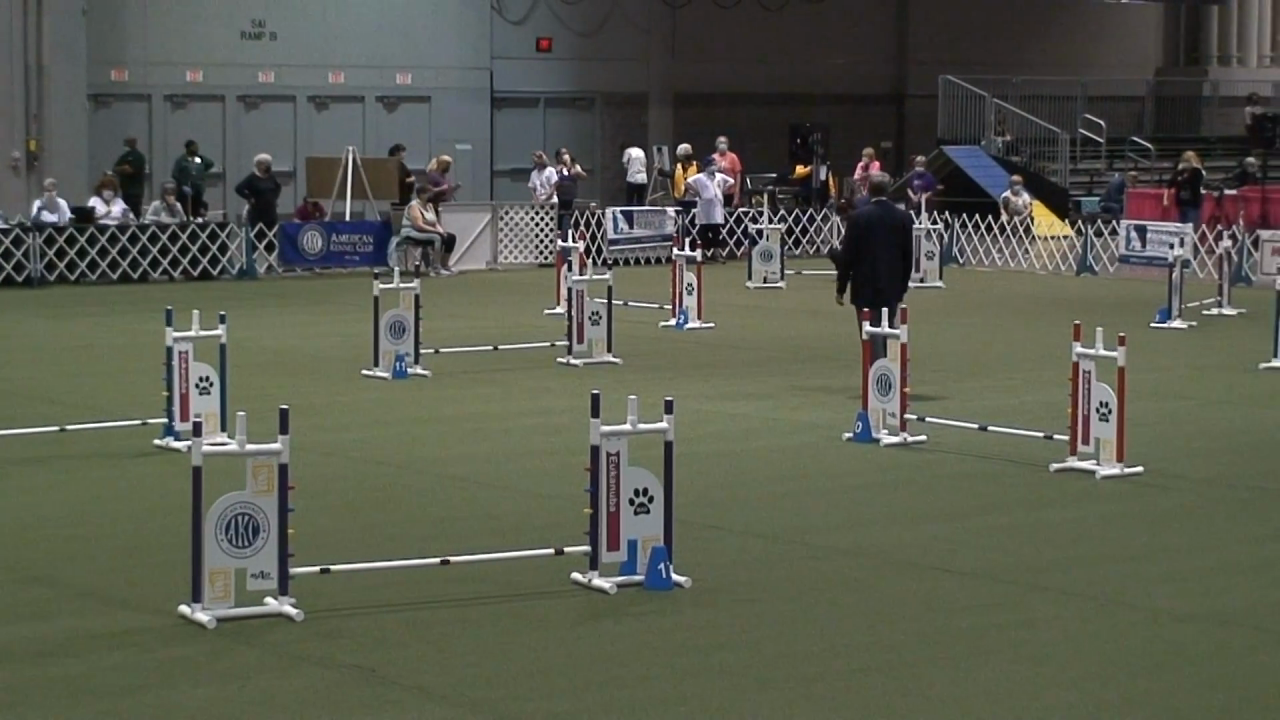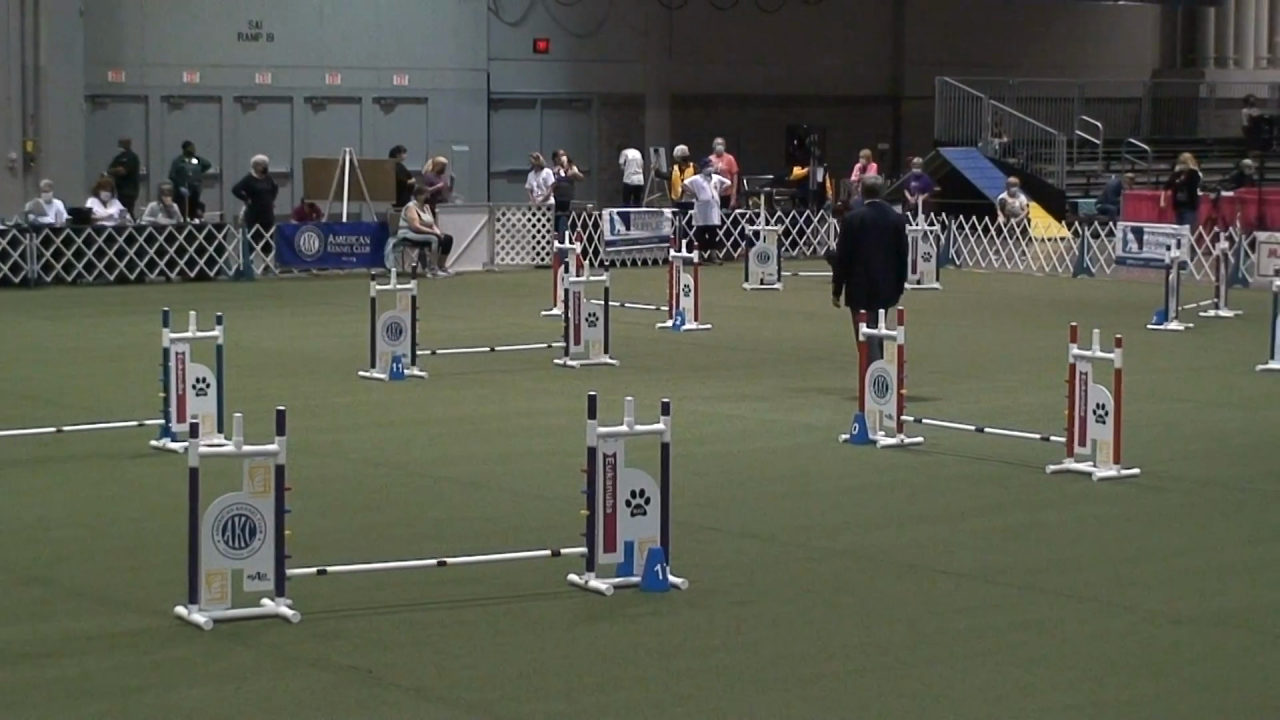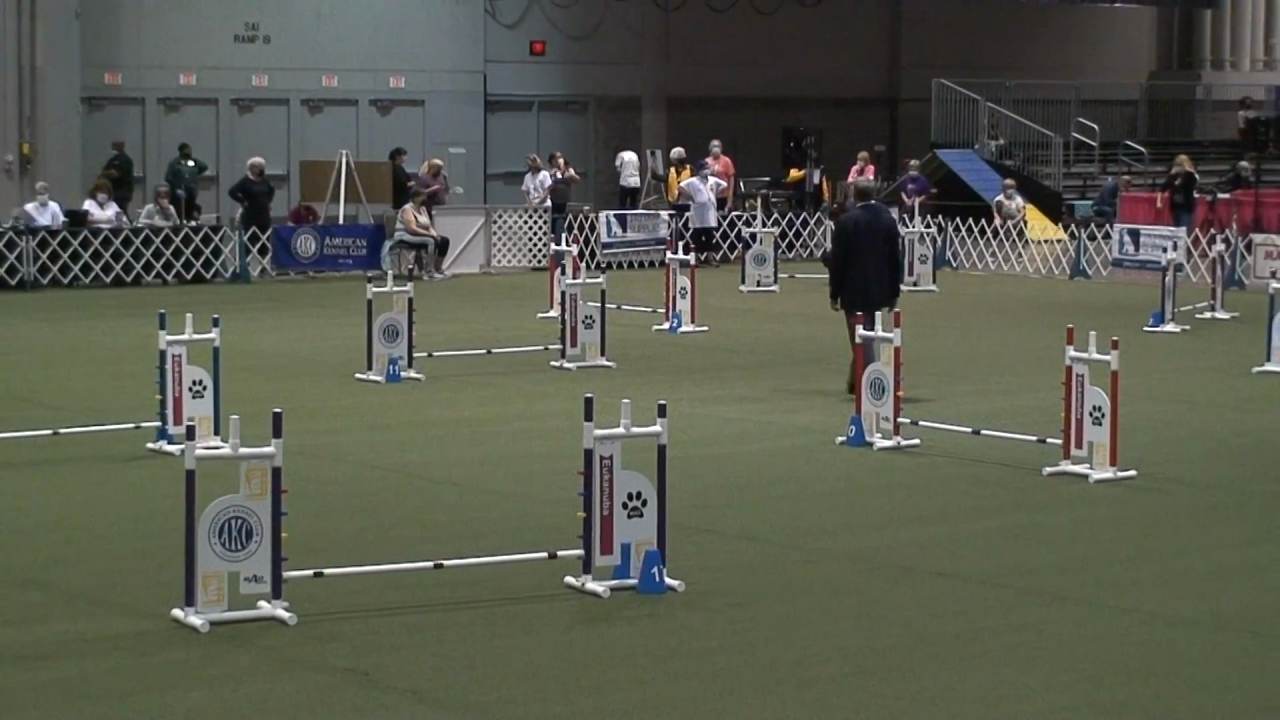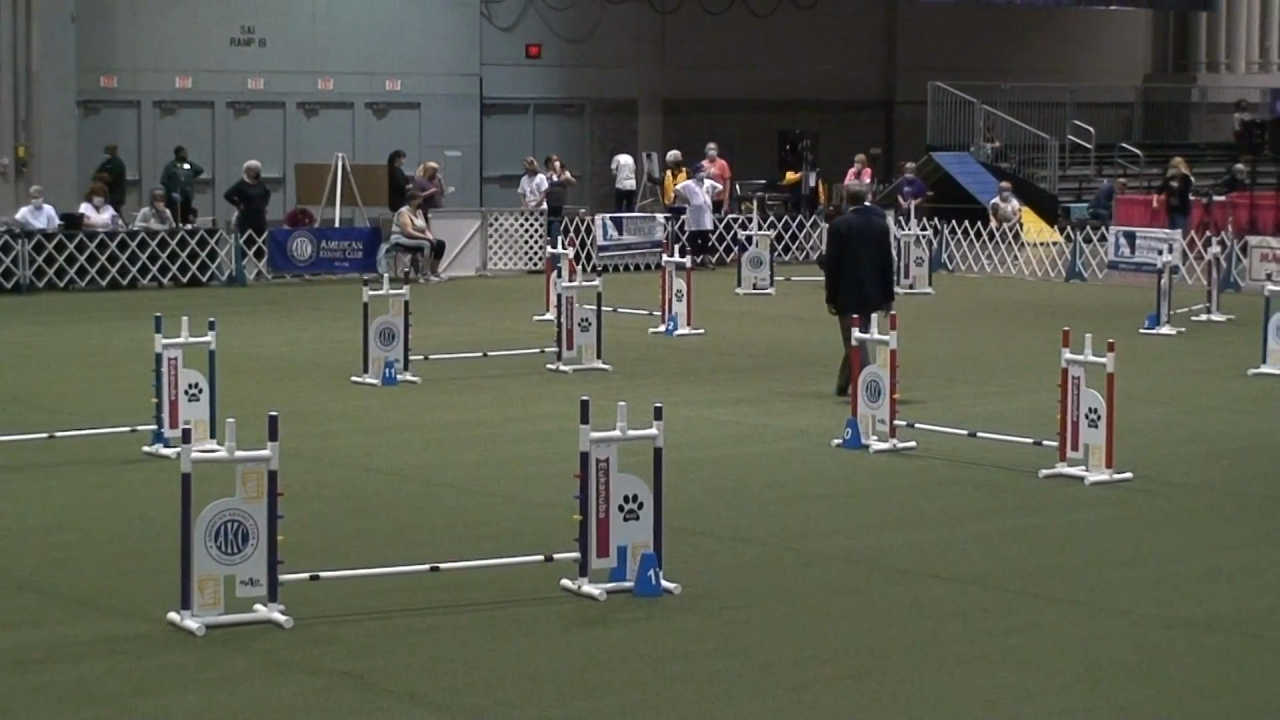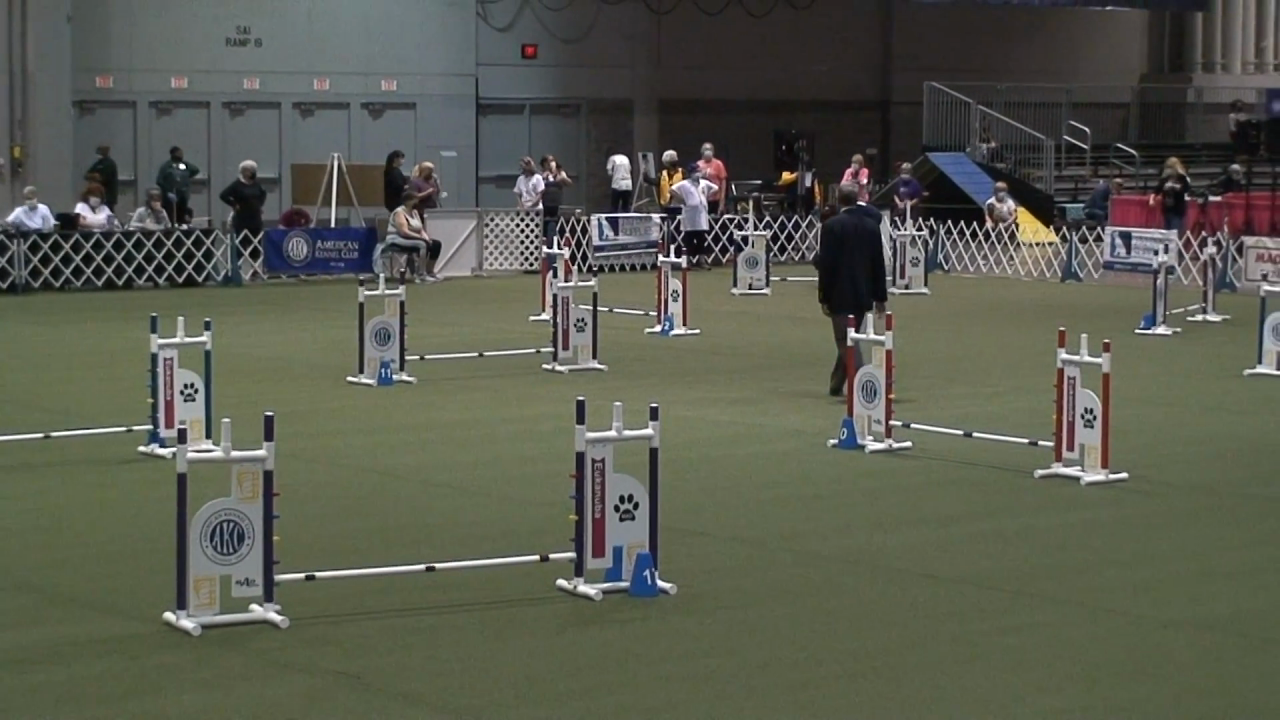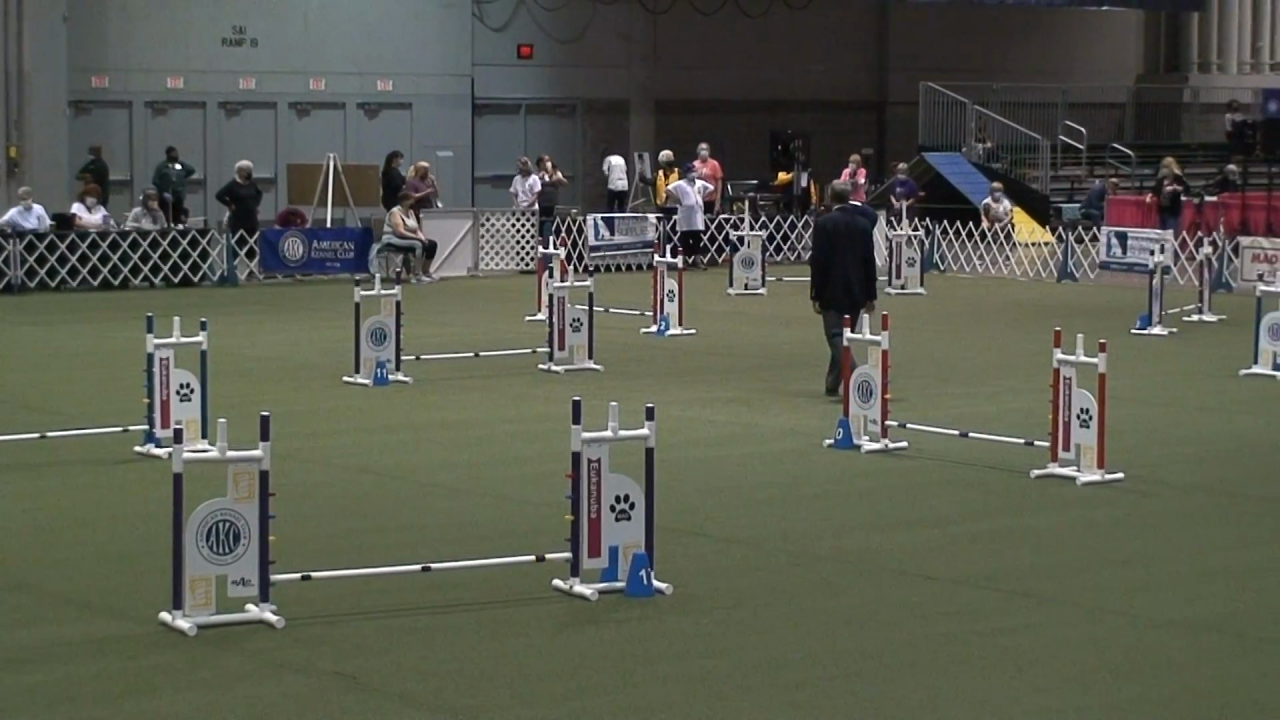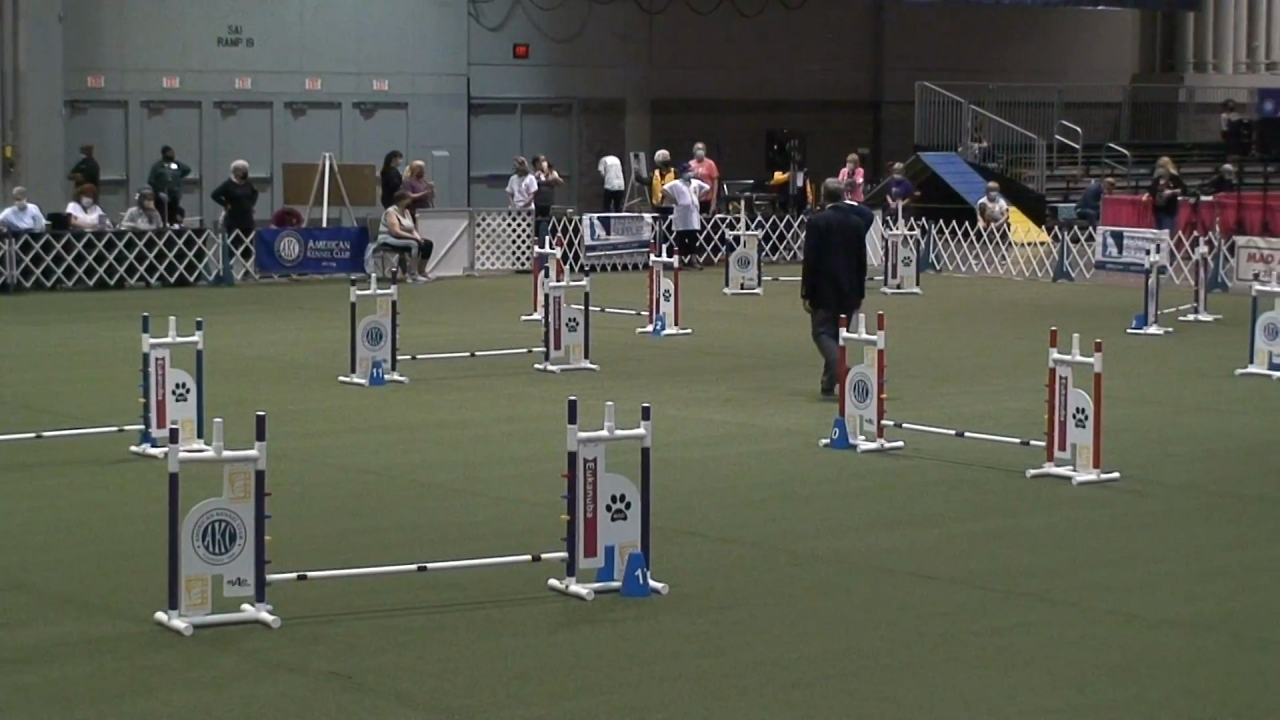
dt=0.1s
person 1, frame 1
left shoulder: (857, 217)
right shoulder: (904, 217)
left elbow: (847, 254)
right elbow: (908, 255)
left wrist: (840, 288)
right wrist: (902, 286)
left hip: (865, 288)
right hip: (892, 287)
person 1, frame 2
left shoulder: (852, 219)
right shoulder: (897, 218)
left elbow: (841, 257)
right elbow: (902, 255)
left wrist: (836, 289)
right wrist: (898, 289)
left hip: (860, 287)
right hip: (886, 287)
person 1, frame 3
left shoulder: (845, 221)
right shoulder: (889, 221)
left elbow: (836, 261)
right elbow: (895, 260)
left wrist: (834, 293)
right wrist: (894, 292)
left hip: (854, 292)
right hip: (879, 291)
right ankle: (856, 381)
person 1, frame 4
left shoulder: (838, 225)
right shoulder: (881, 225)
left elbow: (831, 263)
right elbow: (887, 263)
left wrist: (830, 297)
right wrist: (888, 296)
left hip: (847, 293)
right hip: (871, 294)
left knee: (853, 339)
right ankle: (843, 384)
person 1, frame 5
left shoulder: (832, 225)
right shoulder: (872, 225)
left elbow: (825, 263)
right elbow: (878, 263)
left wrist: (823, 297)
right wrist: (880, 296)
left hip: (840, 294)
right hip: (864, 294)
left knee: (846, 339)
right knee: (849, 338)
right ankle: (836, 384)
person 1, frame 6
left shoulder: (824, 223)
right shoulder: (864, 223)
left elbow: (817, 261)
right elbow: (870, 262)
left wrist: (815, 294)
right wrist: (871, 295)
left hip: (832, 292)
right hip: (856, 292)
left knee: (835, 335)
right knee: (843, 335)
right ankle: (833, 384)
person 1, frame 7
left shoulder: (817, 221)
right shoulder: (857, 222)
left elbow: (810, 260)
right elbow: (861, 260)
left wrist: (806, 292)
right wrist: (859, 293)
left hip: (823, 290)
right hip: (848, 291)
left knee: (822, 333)
right knee: (838, 336)
right ankle: (829, 383)
